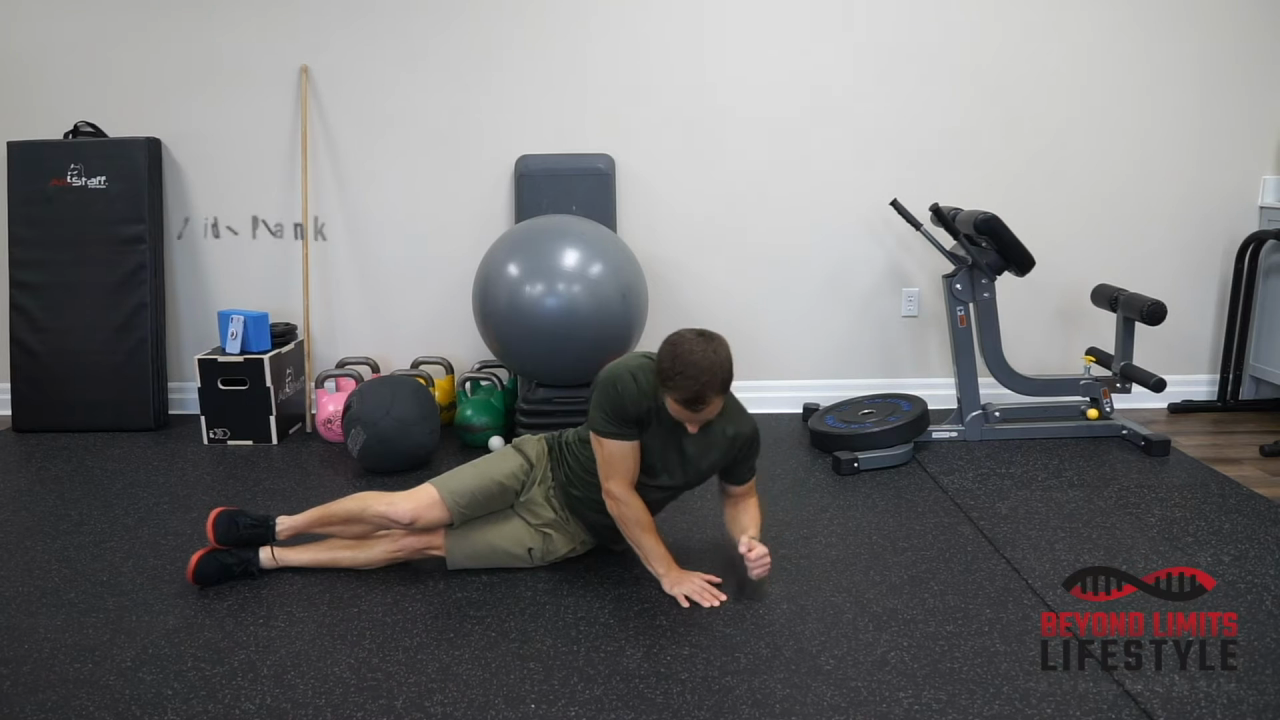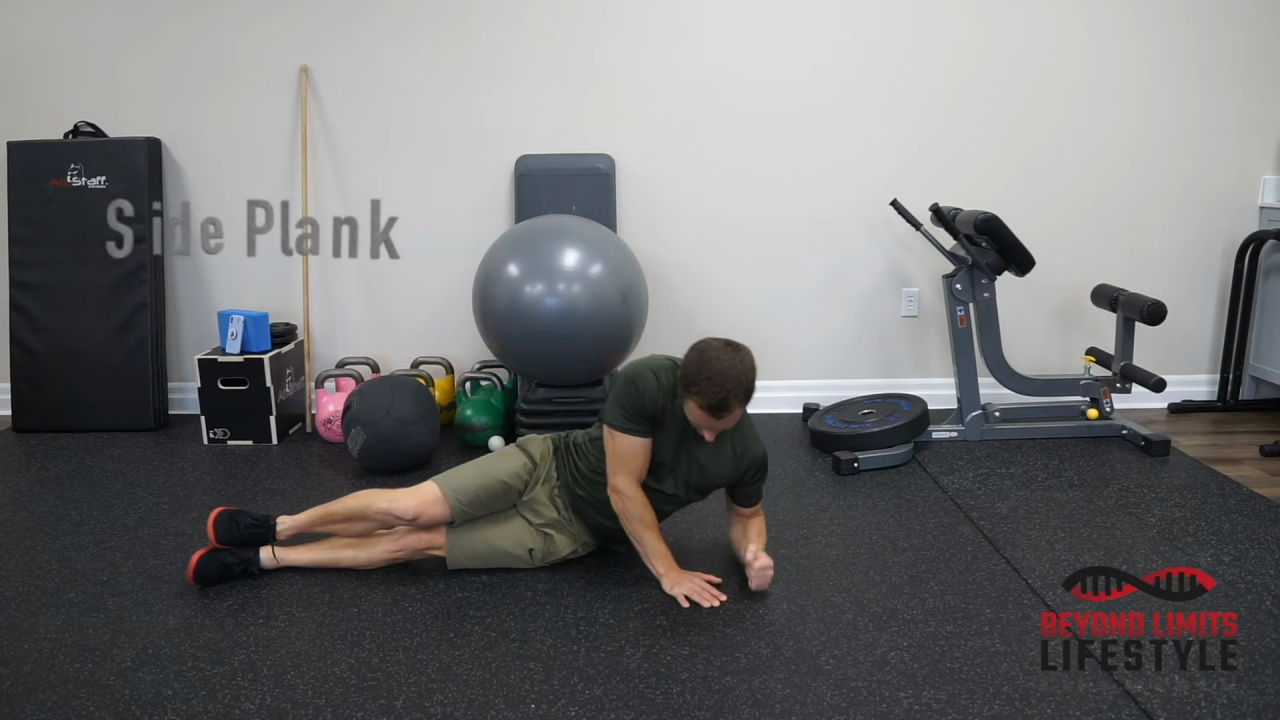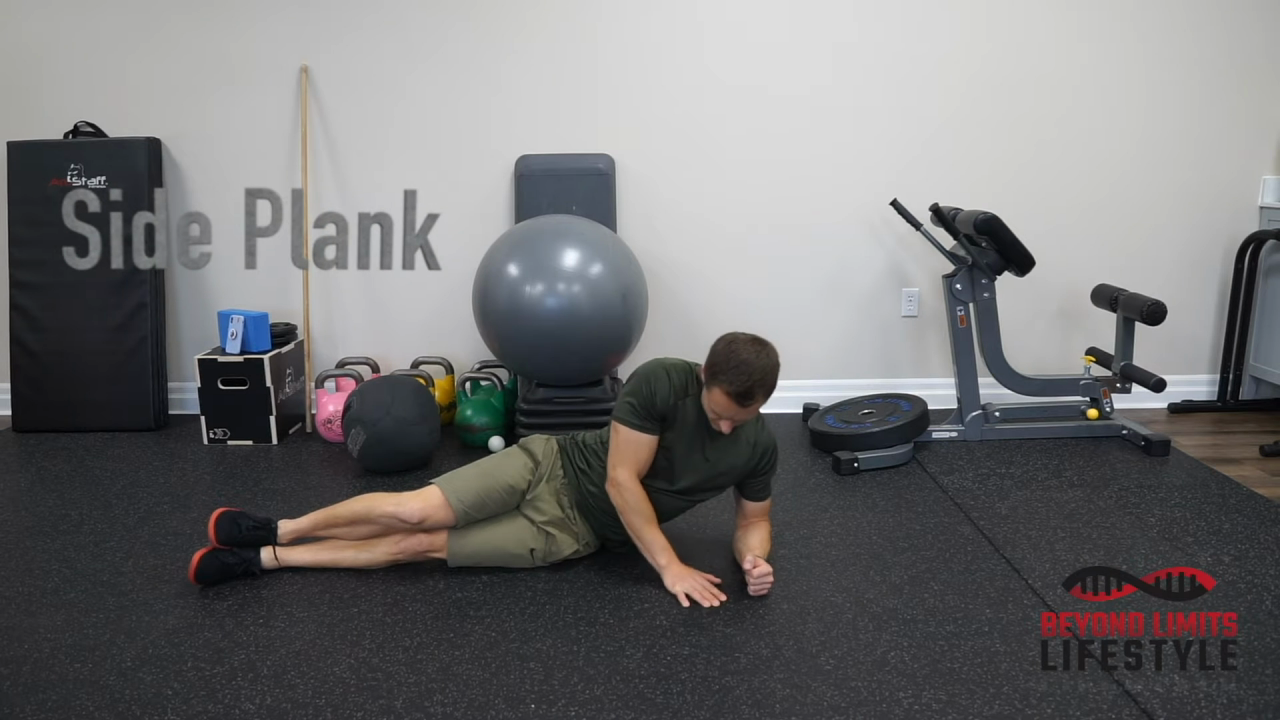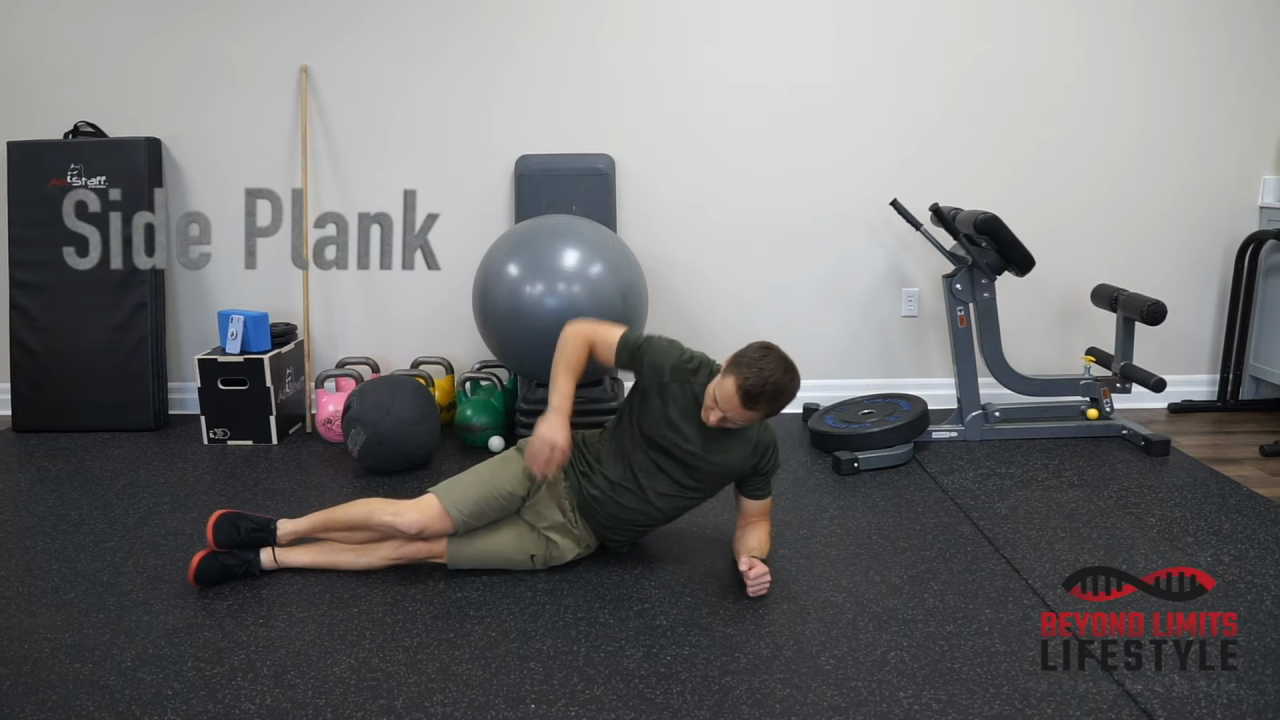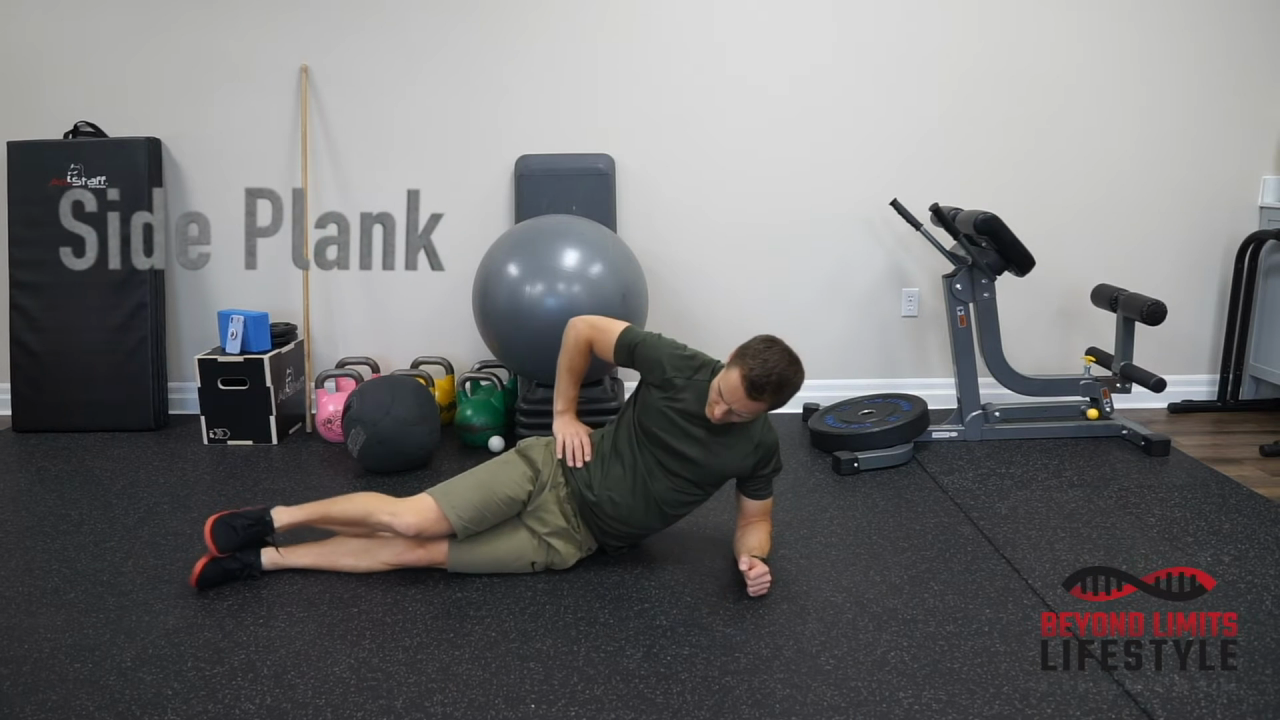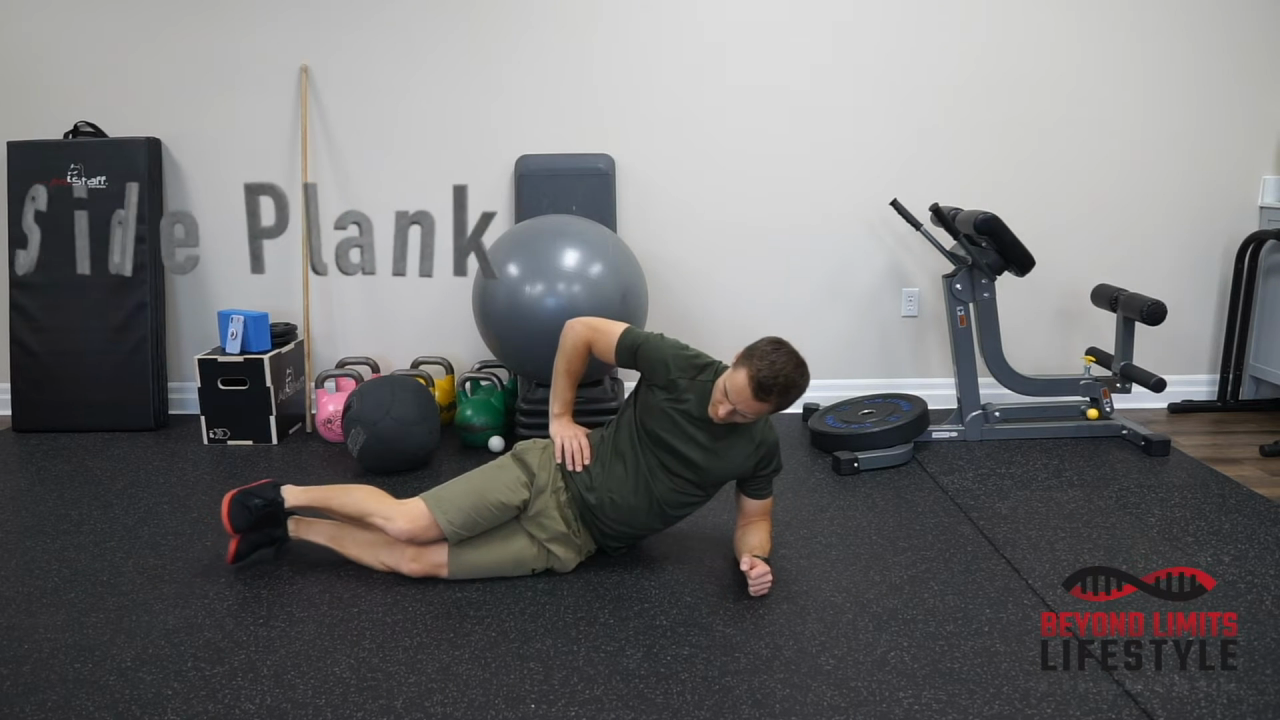
dt=0.5s
person 1, frame 1
left shoulder: (738, 432)
right shoulder: (624, 381)
left elbow: (739, 496)
right elbow: (618, 492)
left wrist: (749, 540)
right wrist: (668, 573)
left hip: (574, 529)
right hip: (542, 466)
left knee: (418, 545)
right knee: (408, 514)
left ankle: (263, 560)
right ankle: (275, 527)
person 1, frame 2
left shoulder: (747, 453)
right shoulder: (645, 381)
left elbow: (746, 515)
right elbow: (624, 486)
left wrist: (754, 553)
right wrist: (669, 572)
left hip: (573, 530)
right hip: (546, 466)
left knee: (416, 543)
right knee: (409, 509)
left ankle: (263, 558)
right ankle: (280, 526)
person 1, frame 3
left shoulder: (758, 447)
right shoulder: (662, 381)
left elbow: (753, 518)
right elbow: (621, 479)
left wrist: (755, 559)
right wrist: (668, 564)
left hip: (573, 534)
right hip: (553, 467)
left knee: (421, 547)
right knee: (416, 512)
left ankle: (264, 560)
right ankle: (280, 530)
person 1, frame 4
left shoulder: (757, 449)
right shoulder: (673, 365)
left elbow: (753, 521)
right elbow: (581, 332)
left wrist: (752, 560)
right wrist: (556, 414)
left hip: (574, 535)
right hip: (554, 471)
left knee: (417, 551)
right knee: (414, 520)
left ankle: (264, 560)
right ankle: (279, 530)
person 1, frame 5
left shoulder: (759, 447)
right shoulder: (676, 364)
left elbow: (753, 520)
right elbow: (583, 327)
left wrist: (753, 559)
right wrist: (565, 413)
left hip: (571, 538)
right hip: (551, 473)
left knee: (417, 553)
right knee: (410, 519)
left ankle: (262, 559)
right ankle: (275, 518)
person 1, frame 6
left shoulder: (759, 449)
right shoulder: (679, 365)
left elbow: (754, 521)
right elbow: (580, 330)
left wrist: (755, 560)
right wrist: (560, 417)
left hip: (570, 540)
right hip: (550, 476)
left knee: (416, 562)
right knee: (406, 524)
left ankle: (291, 528)
right ankle: (287, 498)
